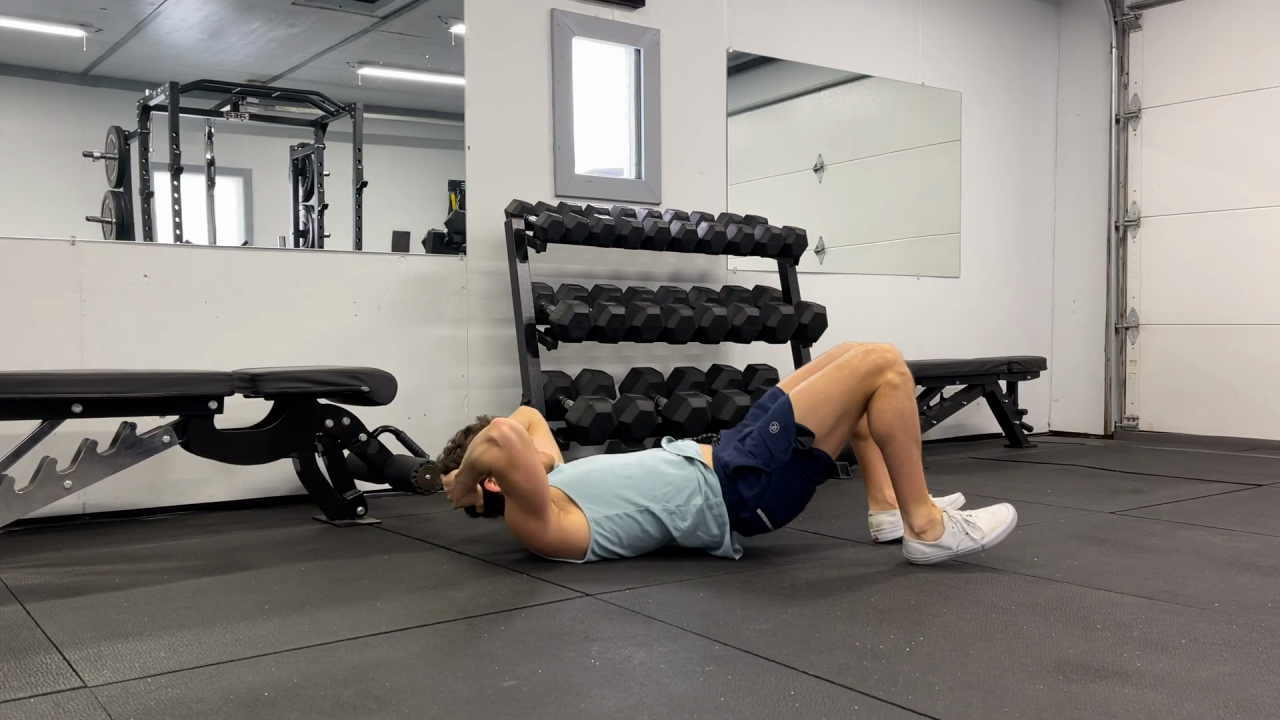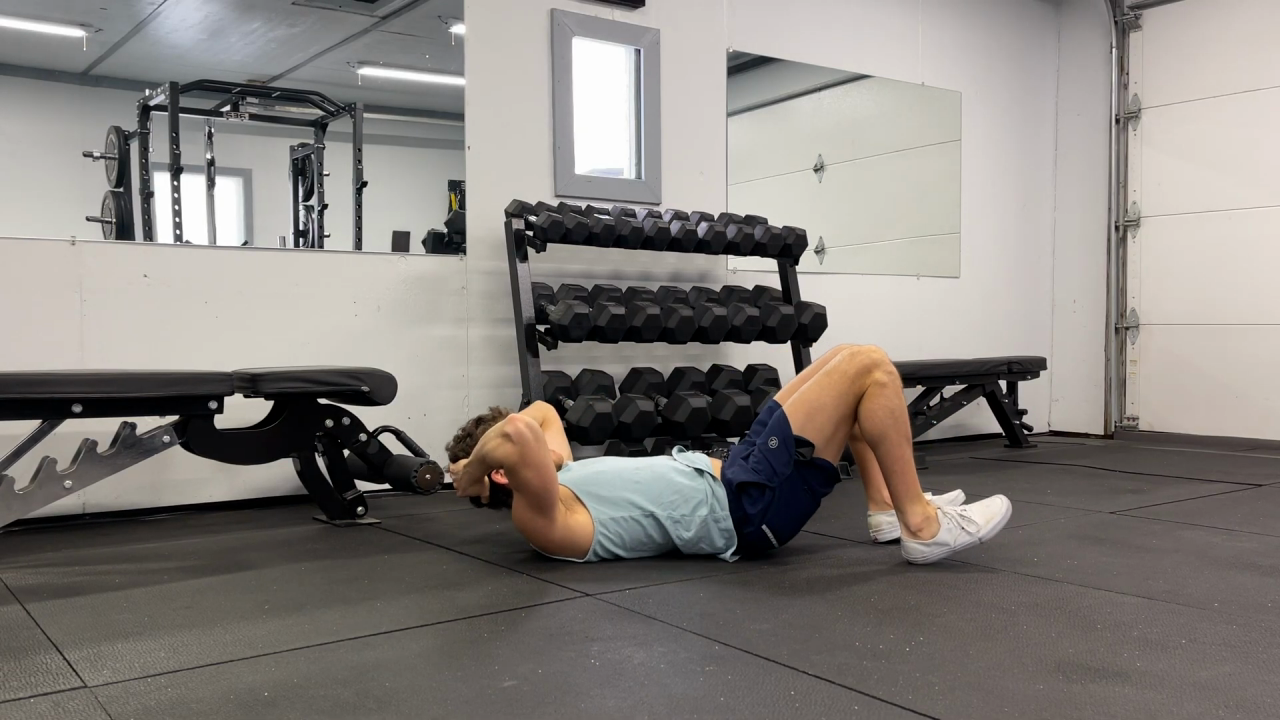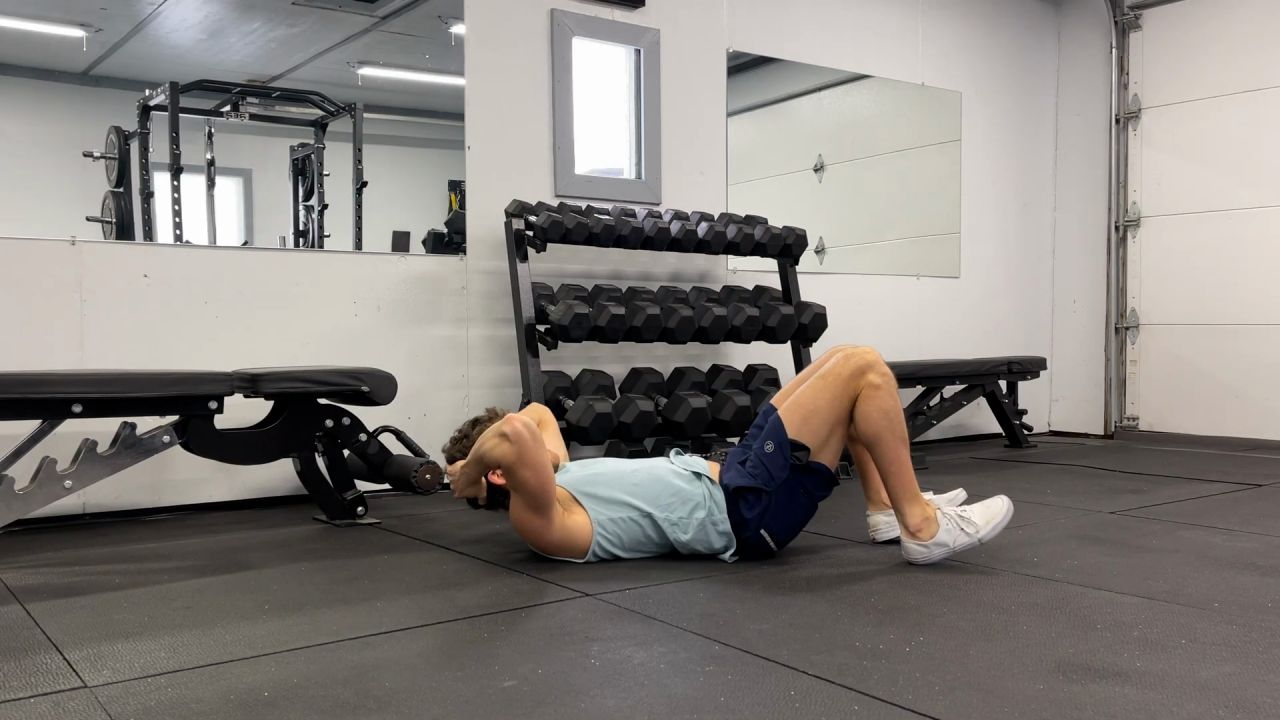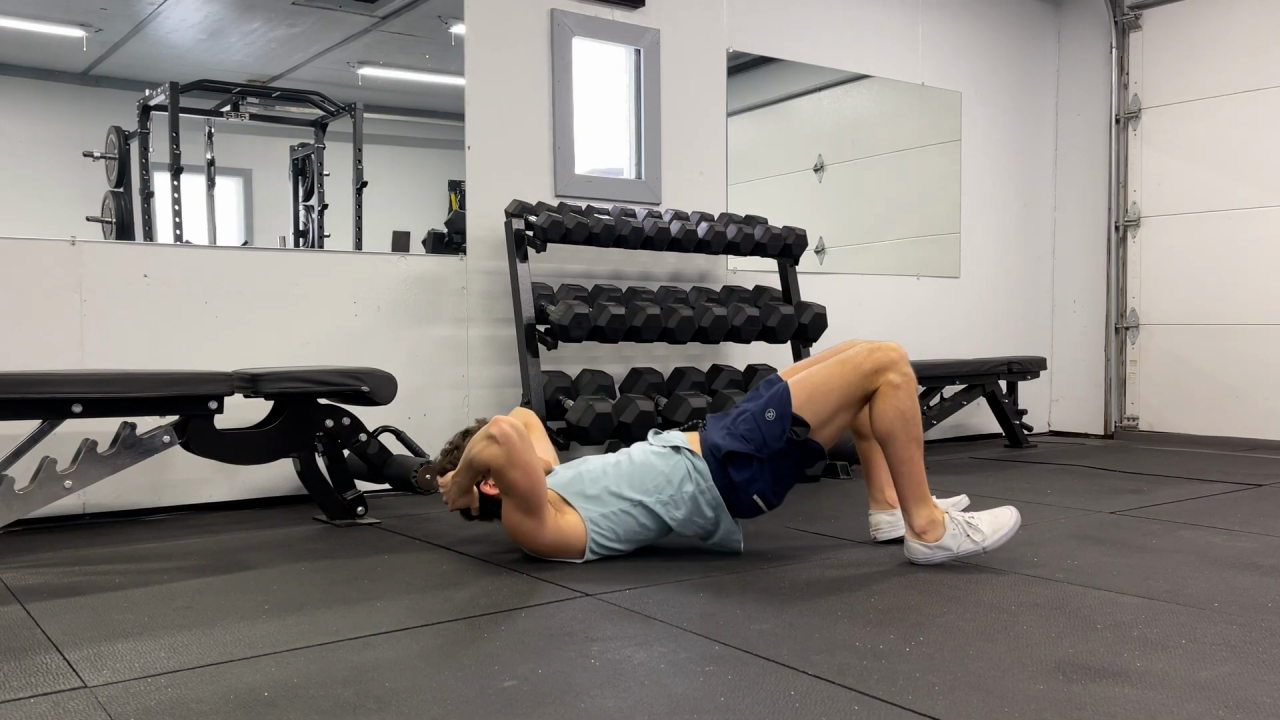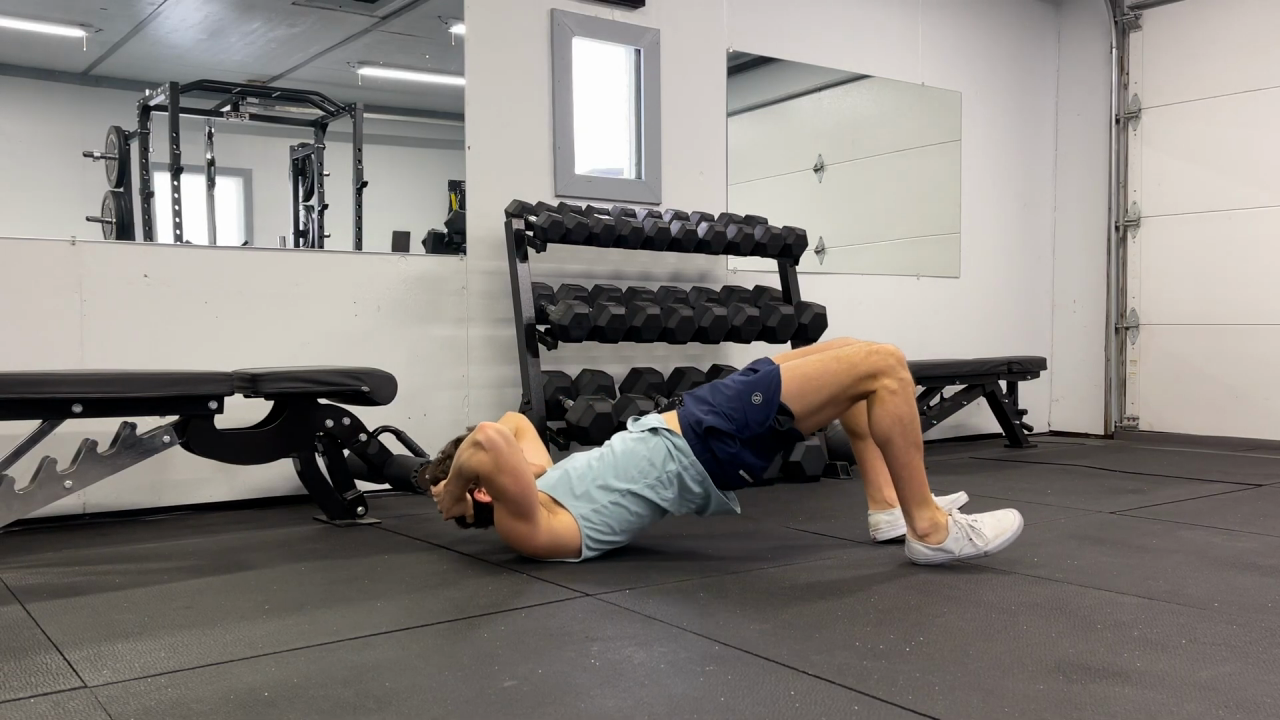
dt=0.2s
person 1, frame 1
left shoulder: (551, 488)
right shoulder: (539, 525)
left elbow: (526, 414)
right elbow: (504, 436)
left wrist: (465, 463)
right wrist: (462, 482)
left hip: (723, 459)
right hip: (740, 486)
left knee: (855, 359)
right knee: (884, 365)
left ankle: (890, 509)
right ankle: (927, 528)
person 1, frame 2
left shoulder: (558, 486)
right shoulder: (543, 520)
left elbow: (542, 411)
right elbow: (518, 433)
left wrist: (471, 457)
right wrist: (469, 472)
left hip: (731, 473)
right hip: (748, 504)
left knee: (846, 361)
right knee: (870, 367)
left ankle: (890, 510)
right ankle: (923, 525)
person 1, frame 3
left shoulder: (555, 486)
right shoulder: (540, 521)
left elbow: (538, 412)
right elbow: (516, 432)
left wrist: (467, 458)
right wrist: (466, 474)
left hip: (728, 476)
right hip: (746, 506)
left knee: (844, 363)
right knee: (865, 368)
left ankle: (889, 511)
right ankle: (922, 526)
person 1, frame 4
left shoulder: (550, 488)
right shoulder: (535, 527)
left elbow: (524, 416)
right elbow: (503, 434)
left wrist: (461, 463)
right wrist: (458, 486)
left hip: (718, 449)
right hip: (731, 468)
left knee: (858, 357)
right knee: (887, 363)
left ankle: (891, 509)
right ankle: (928, 528)
person 1, frame 5
left shoulder: (540, 491)
right shoulder: (529, 528)
left elbow: (514, 420)
right elbow: (487, 440)
right wrist: (452, 492)
left hip: (702, 426)
right hip: (710, 441)
left knee: (851, 356)
right knee: (885, 366)
left ankle: (889, 508)
right ankle: (929, 529)
